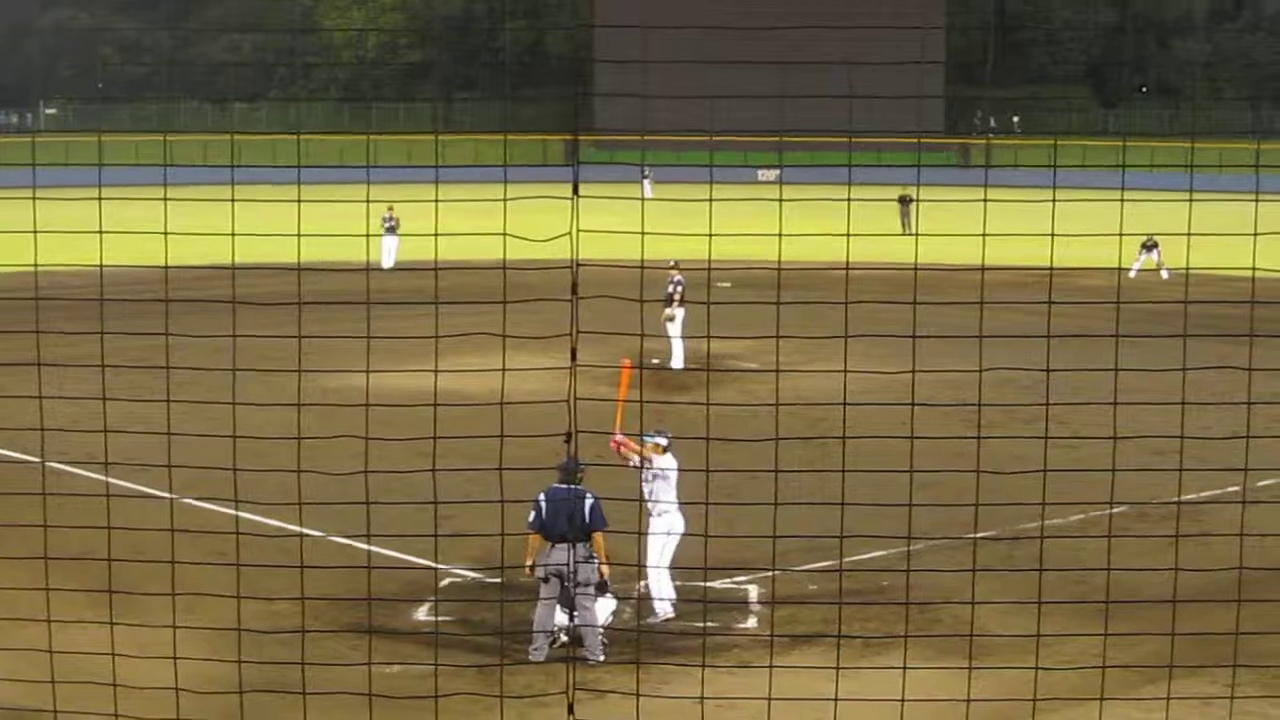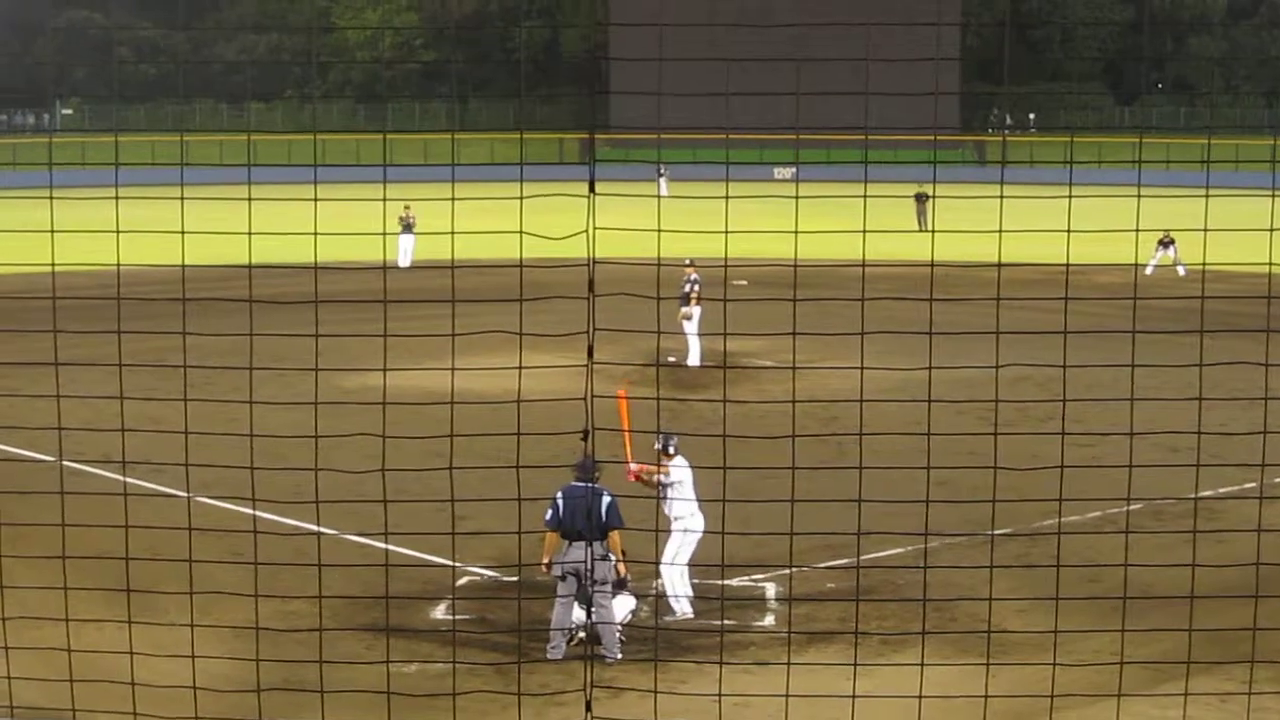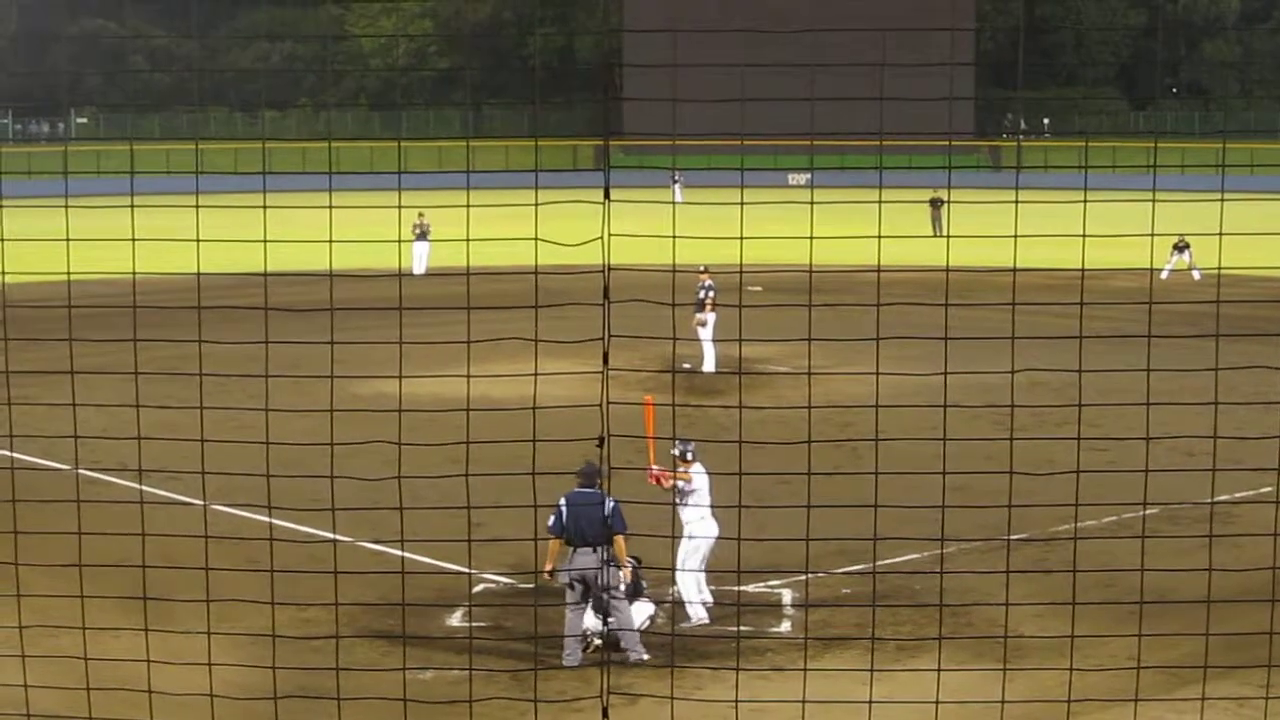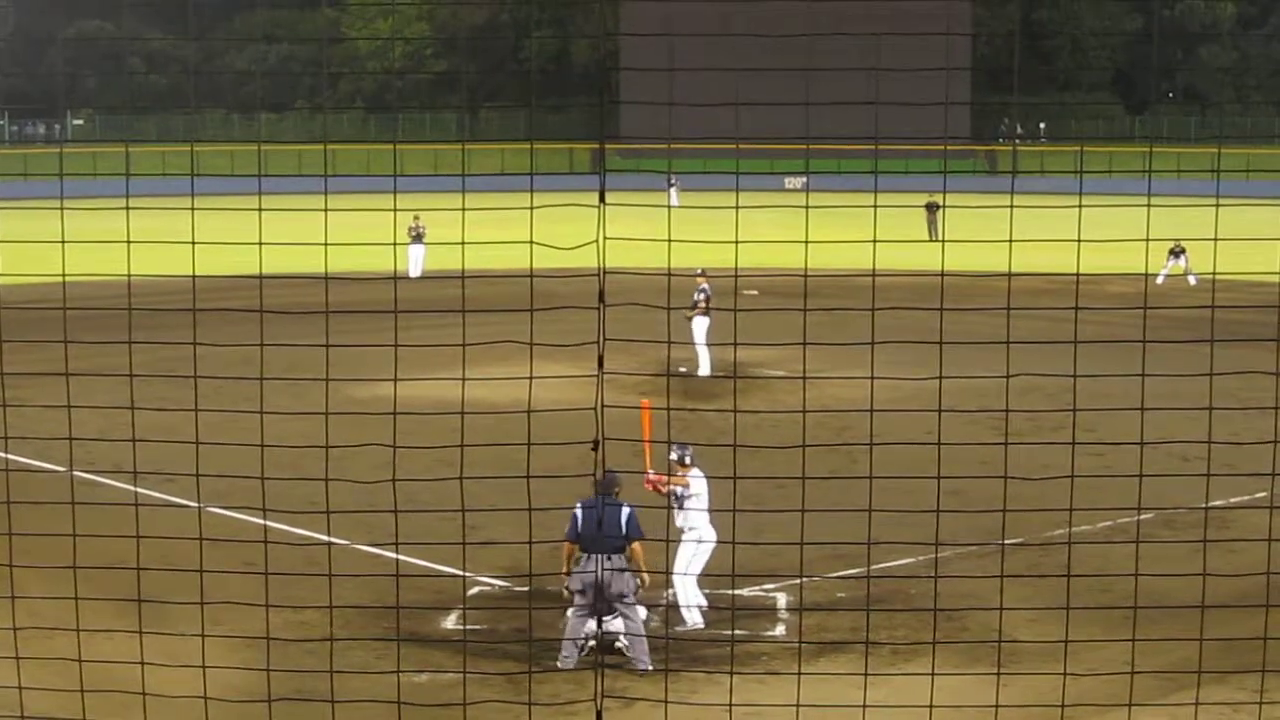
dt=1s
person 1, frame 1
left shoulder: (545, 496)
right shoulder: (588, 498)
left elbow: (534, 532)
right elbow: (597, 534)
left wrist: (530, 558)
right wrist: (603, 562)
left hip: (553, 554)
right hip: (580, 555)
left knee: (546, 603)
right knee: (586, 605)
left ankle: (538, 652)
right ankle: (594, 653)
person 1, frame 2
left shoulder: (562, 495)
right shoulder: (605, 497)
left elbow: (552, 530)
right elbow: (613, 532)
left wrist: (546, 557)
right wrist: (619, 560)
left hip: (569, 553)
right hip: (597, 554)
left knee: (563, 602)
right knee: (603, 603)
left ankle: (555, 650)
right ankle: (611, 651)
person 1, frame 3
left shoulder: (566, 501)
right shoulder: (608, 502)
left elbow: (555, 537)
right elbow: (618, 537)
left wrist: (549, 564)
right wrist: (625, 565)
left hip: (576, 560)
right hip: (602, 560)
left knee: (574, 609)
right knee: (618, 607)
left ankle: (570, 657)
right ankle: (635, 651)
person 1, frame 4
left shoulder: (581, 508)
right shoulder: (624, 510)
left elbow: (569, 542)
right elbow: (634, 545)
left wrist: (566, 567)
right wrist: (642, 571)
left hip: (587, 567)
right hip: (616, 567)
left knee: (578, 614)
right knee: (630, 615)
left ankle: (566, 660)
right ankle: (642, 662)
person 2, frame 1
left shoulder: (668, 462)
right shoulder: (650, 459)
left elbow: (648, 457)
right elbow: (630, 456)
left wrist: (626, 442)
right wrist: (619, 447)
left hip: (668, 520)
right hip: (657, 518)
left knee: (655, 565)
right knee: (659, 563)
left ankle: (664, 609)
right ankle: (667, 599)
person 2, frame 2
left shoulder: (680, 466)
right shoulder: (667, 465)
left elbow: (662, 471)
right elbow: (655, 483)
left wrist: (639, 468)
right wrist: (639, 477)
left hip: (688, 523)
right hip: (681, 522)
left knee: (668, 565)
right knee: (677, 561)
left ankle: (683, 609)
right ankle: (684, 595)
person 2, frame 3
left shoulder: (698, 473)
right shoulder: (683, 471)
left elbow: (685, 478)
right elbow: (669, 485)
left wrist: (662, 472)
right wrist: (657, 477)
left hip: (697, 528)
right hip: (703, 526)
left knee: (683, 572)
right knee: (695, 568)
left ankle: (698, 615)
right ankle: (704, 598)
person 2, frame 4
left shoulder: (697, 478)
right shoulder: (679, 477)
left elbow: (682, 483)
right elbow: (667, 492)
left wrist: (659, 478)
right wrist: (655, 484)
left hip: (700, 534)
right hip: (690, 534)
left knee: (681, 576)
right knee: (683, 574)
left ankle: (694, 620)
right ankle: (699, 603)
